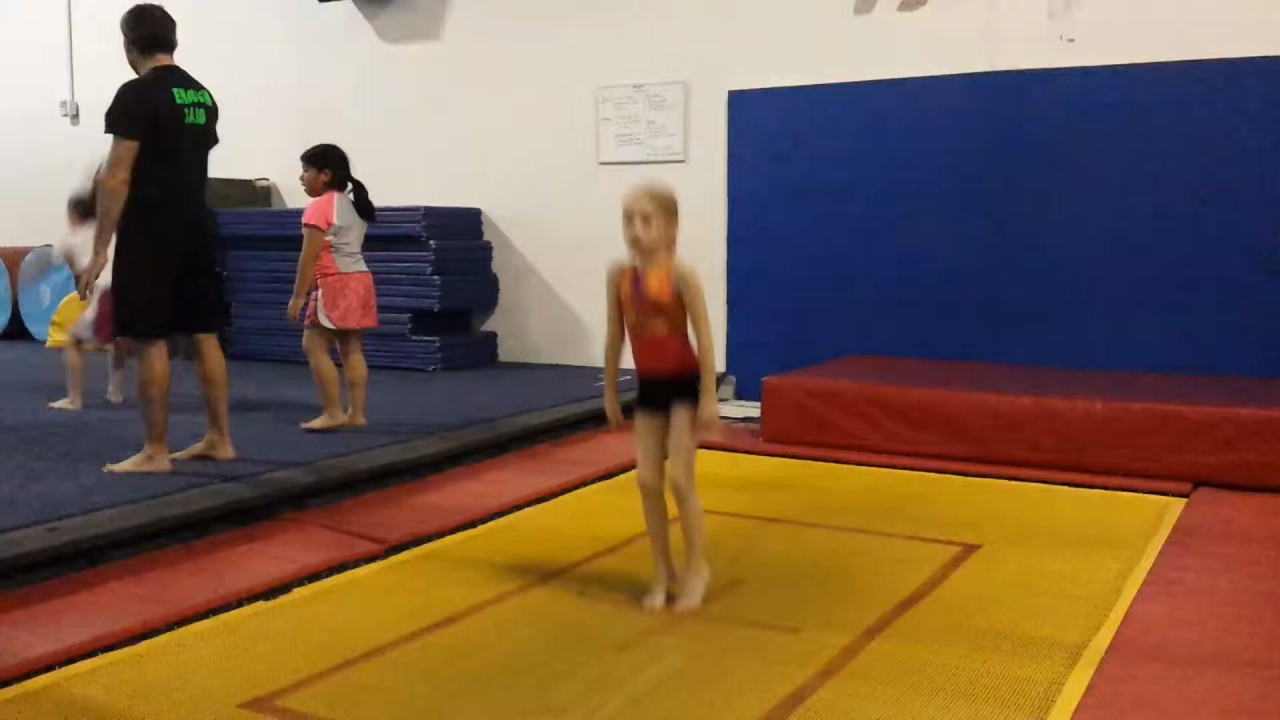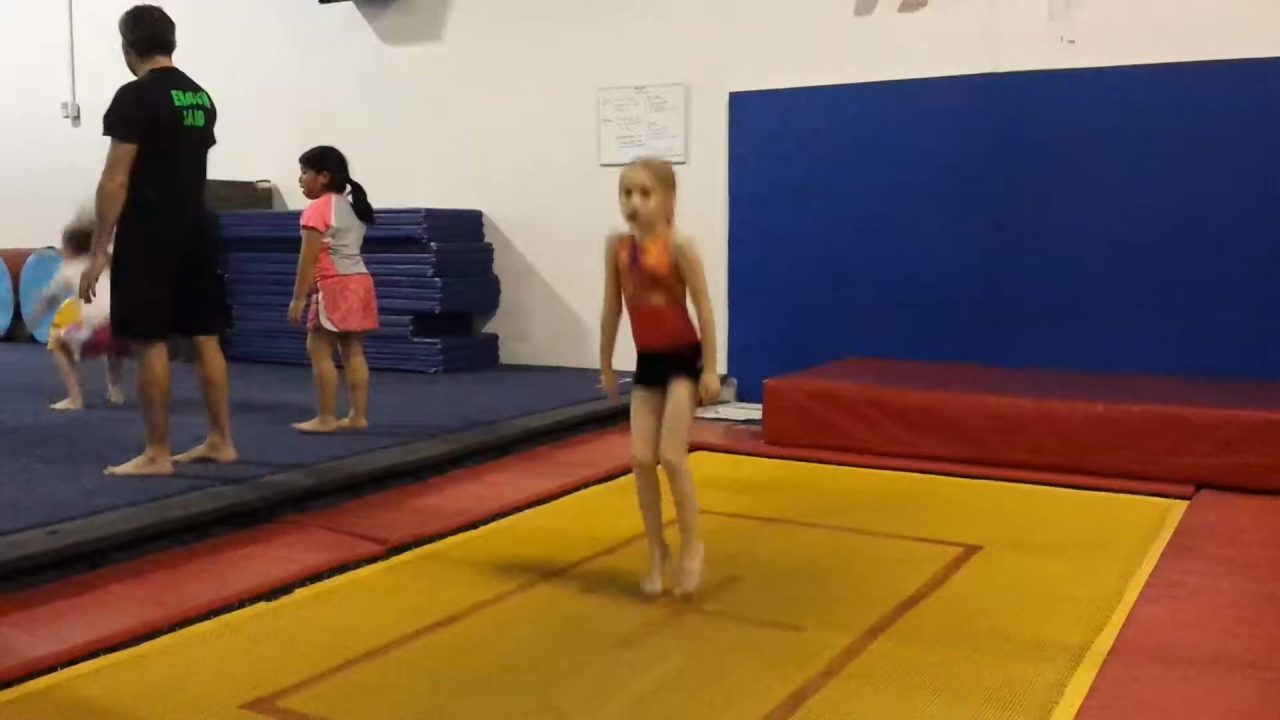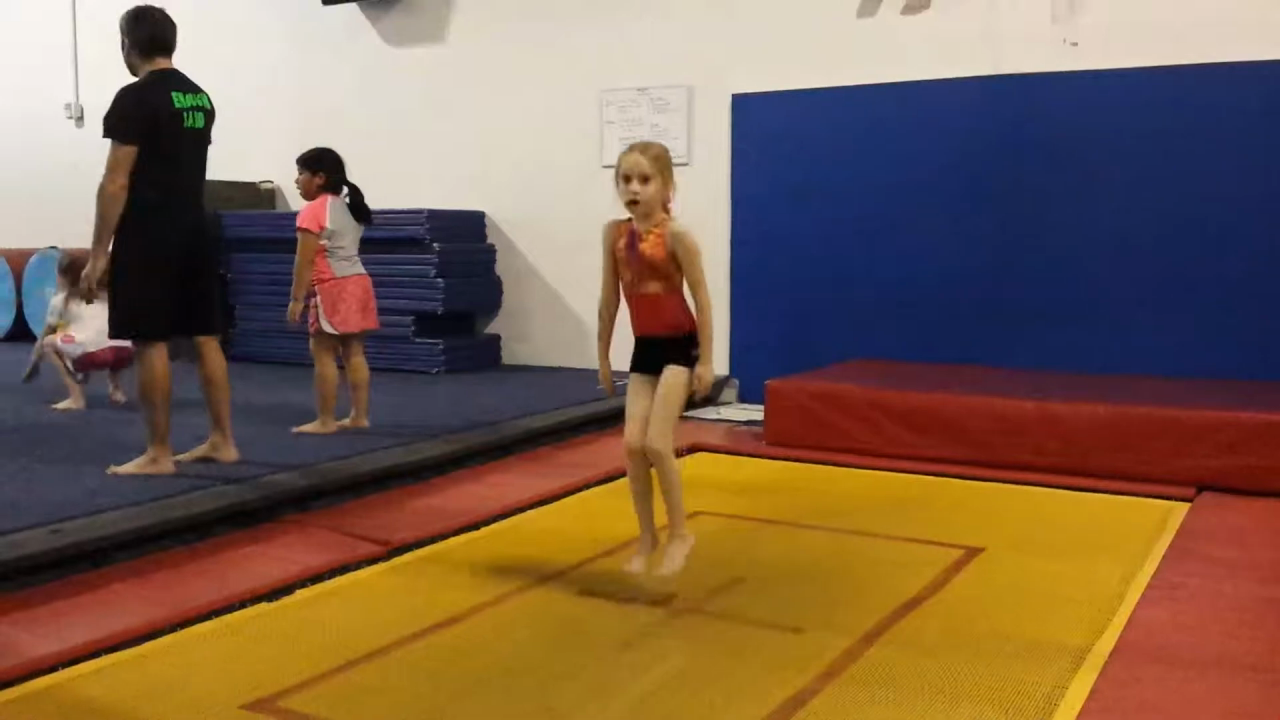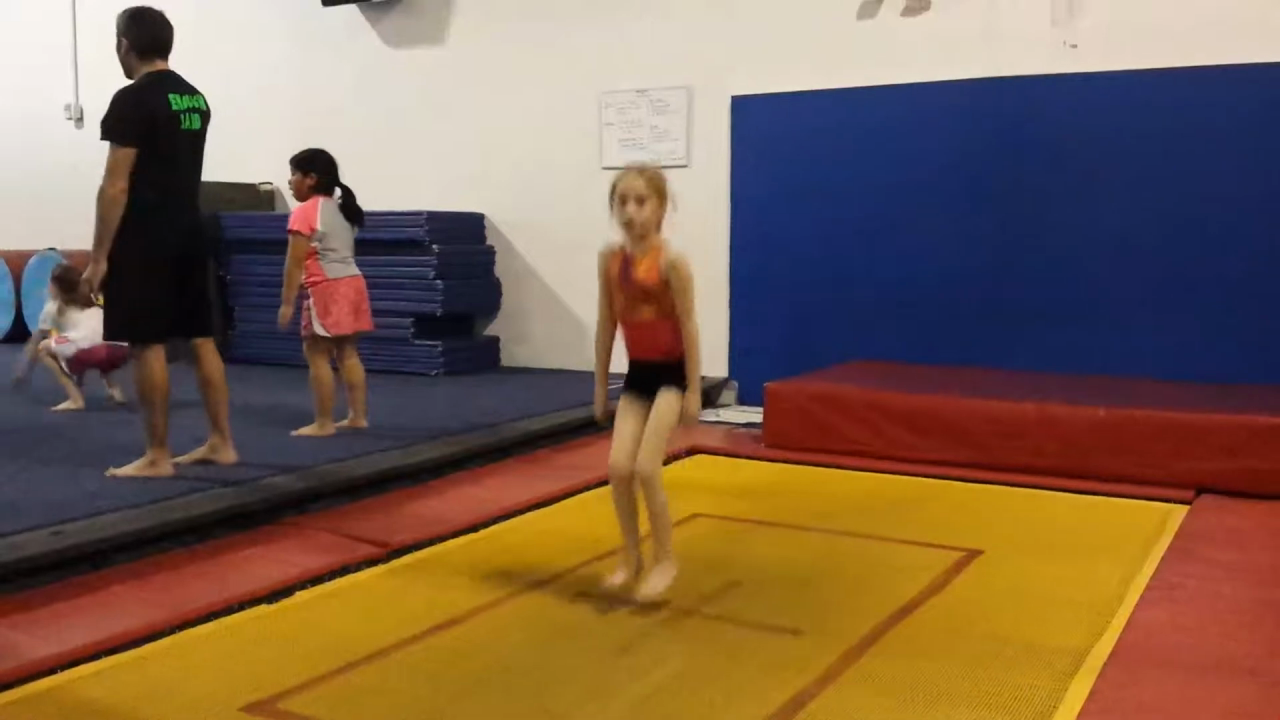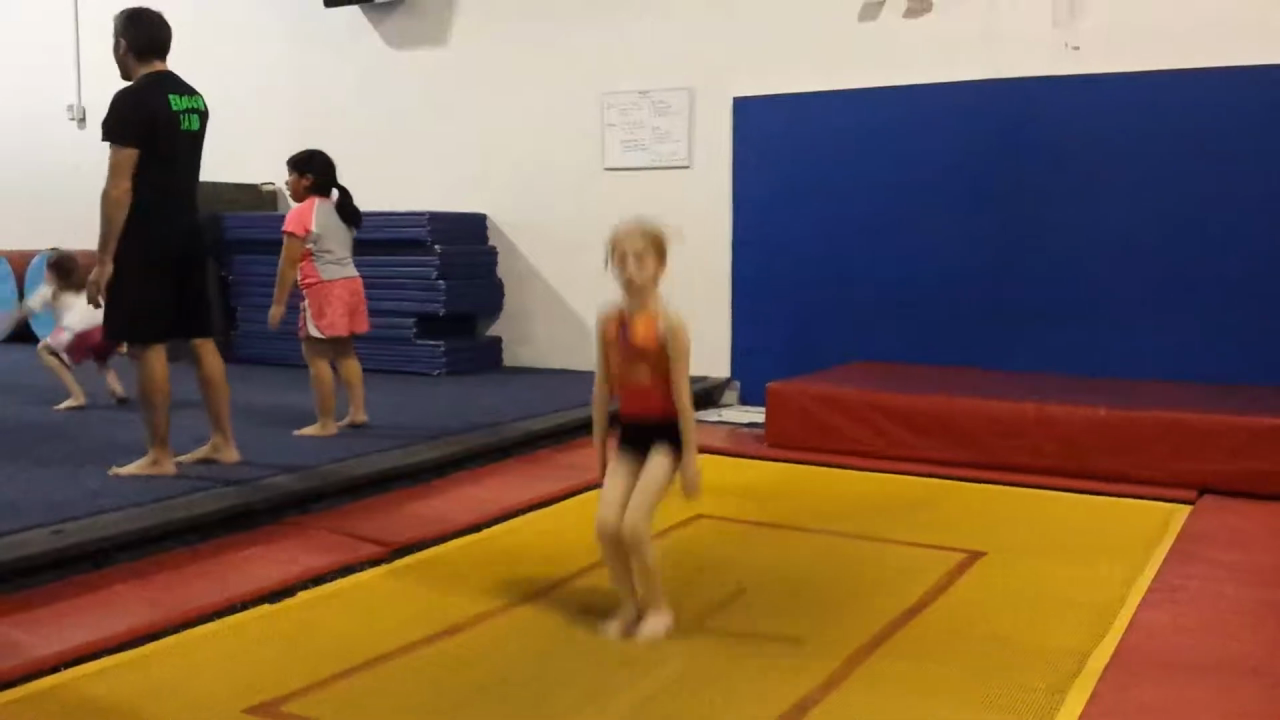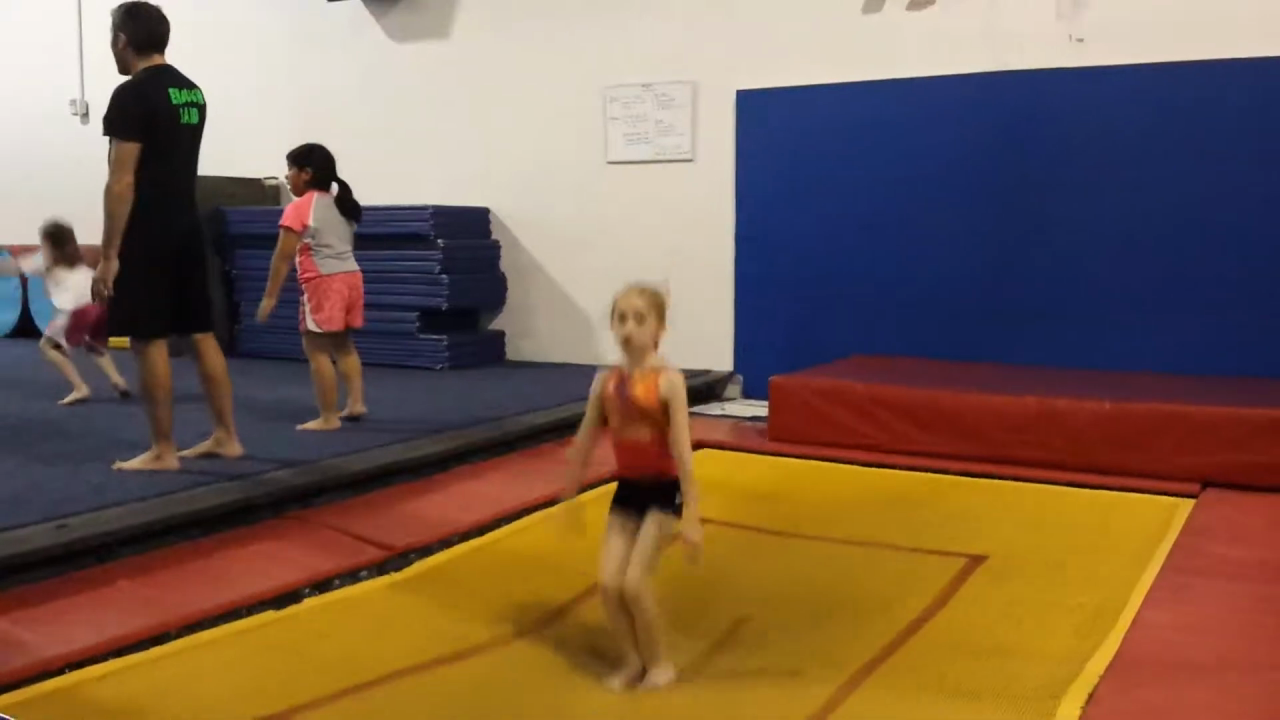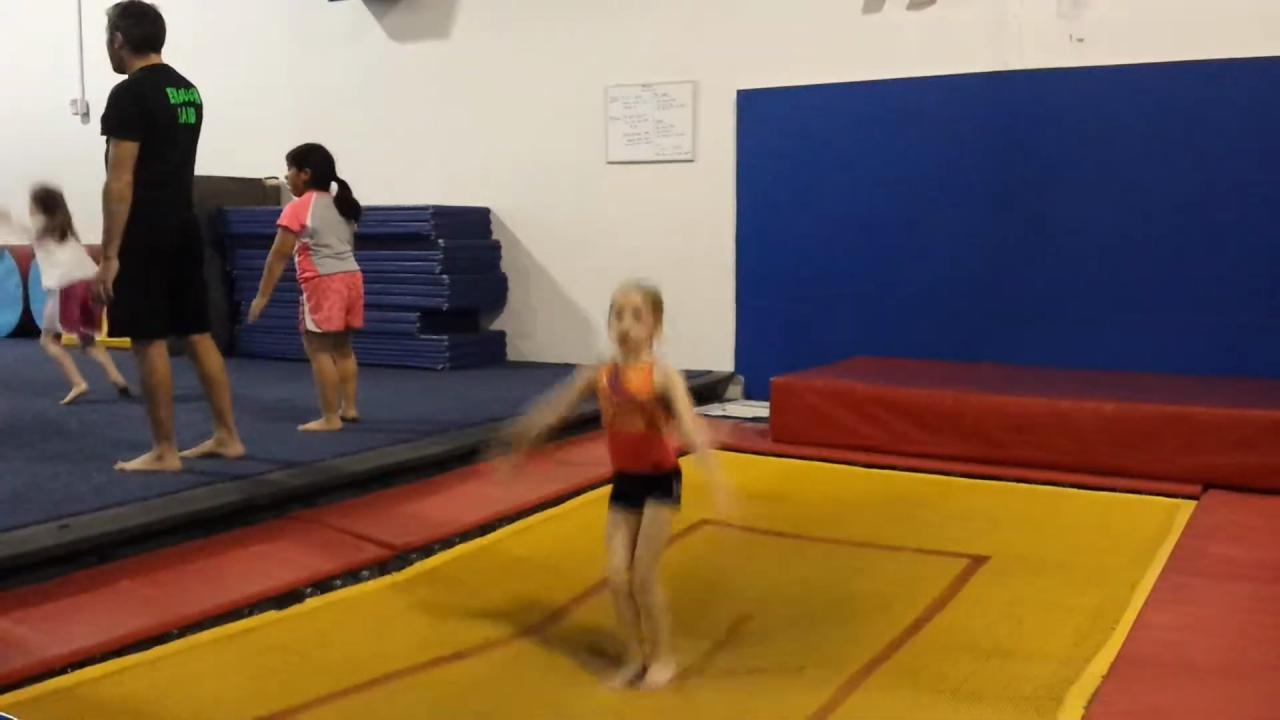
dt=0.1s
person 1, frame 1
left shoulder: (137, 94)
right shoulder: (203, 95)
left elbow: (118, 178)
left wrist: (100, 248)
left hip: (151, 234)
right hip: (196, 229)
left knee: (149, 341)
right knee: (205, 336)
left ankle: (155, 451)
right ankle: (218, 438)
person 1, frame 2
left shoulder: (135, 96)
right shoulder: (201, 97)
left elbow: (116, 181)
left wrist: (98, 252)
left hip: (149, 236)
right hip: (196, 231)
left knee: (149, 342)
right knee: (205, 338)
left ankle: (157, 453)
right ankle: (220, 440)
person 1, frame 3
left shoulder: (135, 98)
right shoulder: (200, 98)
left elbow: (116, 183)
left wrist: (99, 253)
left hip: (148, 238)
right hip: (193, 232)
left knee: (149, 344)
right knee: (206, 338)
left ankle: (159, 454)
right ankle: (222, 440)
person 1, frame 4
left shoulder: (133, 100)
right shoulder: (197, 99)
left elbow: (116, 186)
left wrist: (99, 256)
left hip: (144, 240)
right hip: (189, 234)
left knee: (147, 346)
right knee: (202, 340)
left ankle: (158, 456)
right ankle: (221, 442)
person 1, frame 5
left shoulder: (132, 101)
right shoulder: (194, 99)
left elbow: (119, 188)
left wrist: (104, 259)
left hip: (145, 240)
right hip: (187, 234)
left knee: (147, 346)
right knee: (201, 340)
left ankle: (160, 457)
right ankle: (223, 441)
person 1, frame 6
left shoulder: (132, 95)
right shoulder: (192, 92)
left elbow: (121, 183)
left wrist: (109, 255)
left hip: (145, 236)
right hip: (186, 229)
left knee: (149, 341)
right knee: (201, 335)
left ankle: (163, 451)
right ankle: (225, 436)
person 1, frame 7
left shoulder: (129, 94)
right shoulder: (188, 91)
left elbow: (120, 181)
left wrist: (109, 255)
left hip: (144, 235)
right hip: (183, 229)
left knee: (149, 342)
right knee: (198, 336)
left ankle: (164, 451)
right ankle: (226, 435)
person 2, frame 1
left shoulder: (680, 275)
right shoulder: (619, 276)
left elbow: (703, 338)
right elbow: (615, 337)
left wrist: (709, 398)
right wrist: (609, 392)
left hip: (682, 382)
right hip: (647, 385)
left knee: (678, 481)
right knee: (648, 483)
left ankle: (696, 568)
right ankle: (662, 572)
person 2, frame 2
left shoulder: (679, 247)
right shoulder: (617, 247)
left elbow: (703, 308)
right elbow: (611, 309)
left wrist: (710, 370)
right wrist: (605, 366)
left hip: (682, 357)
right hip: (646, 361)
left knee: (672, 457)
right knee: (642, 460)
left ankle: (691, 544)
right ankle: (656, 550)
person 2, frame 3
left shoulder: (677, 236)
right shoulder: (614, 234)
left elbow: (700, 299)
right elbow: (609, 298)
left wrist: (705, 361)
right wrist: (603, 354)
left hip: (679, 345)
right hip: (644, 348)
left knee: (656, 445)
right knee: (632, 446)
left ankle: (679, 532)
right ankle: (648, 535)
person 2, frame 4
left shoulder: (671, 262)
right shoulder: (609, 260)
left elbow: (688, 327)
right elbow: (606, 326)
left wrist: (693, 391)
right wrist: (600, 384)
left hip: (671, 370)
right hip: (637, 372)
left knee: (645, 469)
right knee: (618, 469)
left ankle: (665, 559)
right ankle: (631, 558)
person 2, frame 5
left shoulder: (668, 322)
right shoulder: (608, 322)
left elbow: (681, 391)
right elbow: (603, 388)
left wrist: (688, 457)
right wrist: (599, 445)
left hip: (665, 432)
right hip: (630, 431)
left knee: (633, 526)
right knee: (607, 525)
left ankle: (656, 609)
right ankle: (630, 606)
person 2, frame 6
left shoulder: (668, 381)
right shoulder: (605, 382)
left elbow: (682, 449)
right elbow: (584, 441)
left wrist: (691, 517)
right wrist: (568, 492)
left hip: (662, 489)
right hip: (627, 489)
left knee: (633, 584)
right knee: (608, 584)
left ankle: (659, 661)
right ankle: (634, 659)
person 2, frame 7
left shoulder: (663, 375)
right shoulder: (598, 374)
left elbow: (690, 423)
right elbow: (555, 407)
left wrist: (714, 474)
right wrist: (519, 443)
left hip: (659, 481)
right hip: (624, 482)
left knee: (644, 579)
right knee: (616, 578)
left ankle: (664, 656)
right ankle: (637, 656)
person 3, frame 1
left shoulder: (319, 206)
right shoulder: (353, 205)
left elbow: (310, 256)
left wrist: (298, 295)
left hip: (336, 282)
right hip: (359, 280)
left knee: (315, 346)
right knee: (351, 350)
left ankle: (333, 412)
right ankle: (356, 413)
person 3, frame 2
left shoulder: (317, 208)
right shoulder: (351, 207)
left elbow: (309, 258)
left wrist: (299, 297)
left hip: (336, 285)
right hip: (359, 281)
left knee: (319, 350)
right knee: (353, 352)
left ankle: (325, 418)
right ankle: (358, 415)
person 3, frame 3
left shoulder: (313, 210)
right shoulder: (349, 209)
left elbow: (305, 260)
left wrist: (296, 299)
left hip: (334, 287)
right hip: (358, 282)
left knee: (323, 353)
right knee: (353, 353)
left ankle: (326, 420)
right ankle: (359, 416)
person 3, frame 4
left shoulder: (304, 212)
right shoulder: (342, 210)
left elbow: (295, 262)
left wrist: (287, 302)
left hip: (326, 289)
right hip: (352, 284)
left knee: (317, 356)
right knee: (347, 354)
left ankle: (323, 423)
right ankle: (358, 415)
person 3, frame 5
left shoulder: (301, 213)
right shoulder: (342, 211)
left elbow: (289, 263)
left wrist: (279, 303)
left hip: (324, 290)
right hip: (351, 284)
left knee: (317, 357)
right knee: (344, 353)
left ankle: (326, 423)
right ankle: (358, 411)
person 3, frame 6
left shoulder: (299, 208)
right shoulder: (341, 205)
left elbow: (283, 257)
left wrist: (270, 296)
left hip: (323, 284)
right hip: (351, 278)
left knee: (317, 351)
right knee: (344, 346)
left ankle: (328, 417)
right ankle: (356, 402)
person 3, frame 7
left shoulder: (299, 207)
right shoulder: (342, 205)
left elbow: (279, 256)
left wrist: (262, 295)
left hip: (323, 283)
right hip: (351, 279)
left knee: (319, 351)
right knee: (342, 348)
left ankle: (330, 418)
right ankle: (348, 407)
person 4, frame 1
left shoulder: (72, 237)
left elbow: (52, 259)
left hip: (108, 290)
left knee: (72, 341)
left ankle: (74, 399)
right ankle: (115, 390)
person 4, frame 2
left shoulder: (67, 271)
left elbow: (47, 301)
left hip: (102, 325)
left knee: (57, 339)
right knee: (113, 345)
left ankle: (74, 399)
right ankle: (116, 390)
person 4, frame 3
left shoulder: (60, 300)
right shoulder: (97, 297)
left elbow: (44, 335)
left wrist: (33, 364)
right wrist: (84, 369)
left hip: (95, 350)
right hip: (126, 351)
left knee: (50, 343)
left ankle: (76, 398)
right ankle: (117, 391)
person 4, frame 4
left shoulder: (53, 307)
right shoulder: (88, 302)
left elbow: (35, 340)
left wrist: (22, 370)
right wrist: (78, 373)
left hip: (89, 346)
right hip: (119, 349)
left knee: (44, 348)
left ankle: (75, 399)
right ankle: (115, 390)
person 4, frame 5
left shoulder: (49, 291)
right shoulder: (82, 287)
left elbow: (23, 311)
left hip: (86, 330)
left knee: (44, 350)
right knee: (99, 355)
left ankle: (77, 397)
right ankle: (117, 389)
person 4, frame 6
left shoulder: (44, 262)
right shoulder: (77, 262)
left hip: (80, 308)
left knee: (47, 345)
right knee: (94, 345)
left ankle: (80, 388)
right ankle: (119, 382)
person 4, frame 7
left shoulder: (36, 228)
right shoulder: (65, 228)
right elbow: (52, 209)
left hip: (66, 287)
right hip: (90, 282)
left knee: (48, 340)
right knee: (88, 340)
left ankle: (78, 382)
right ankle: (117, 379)
